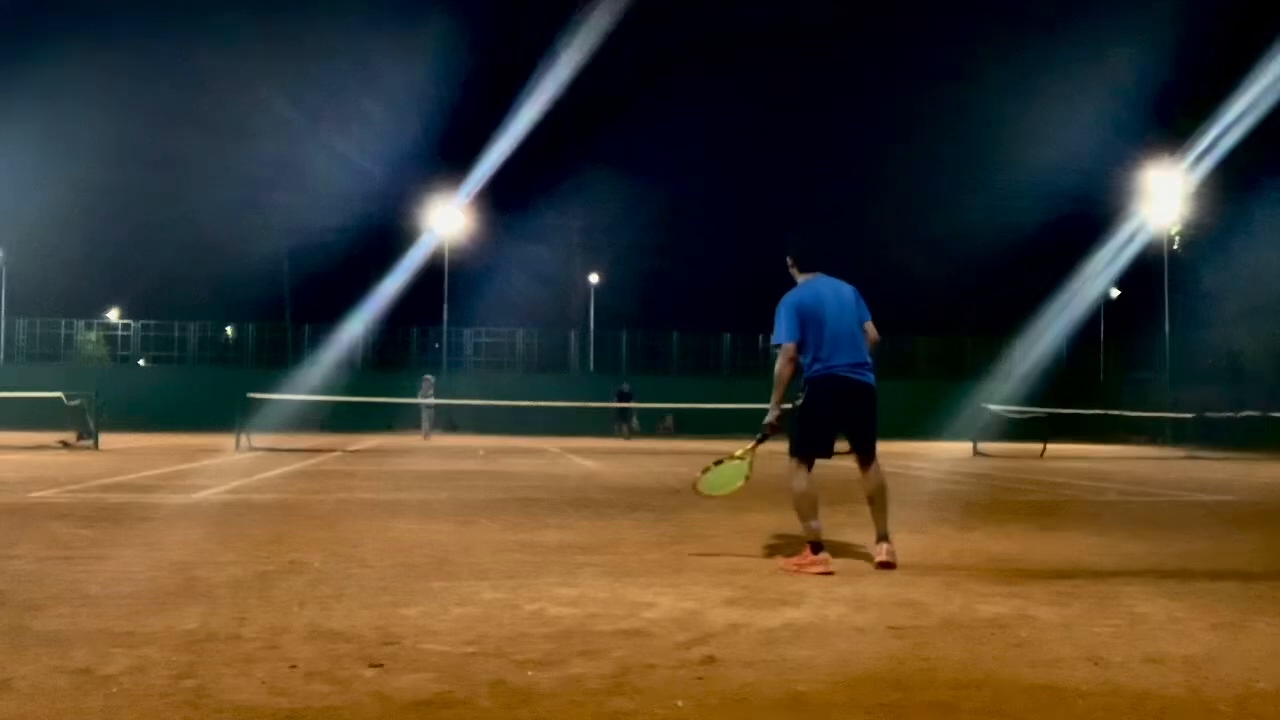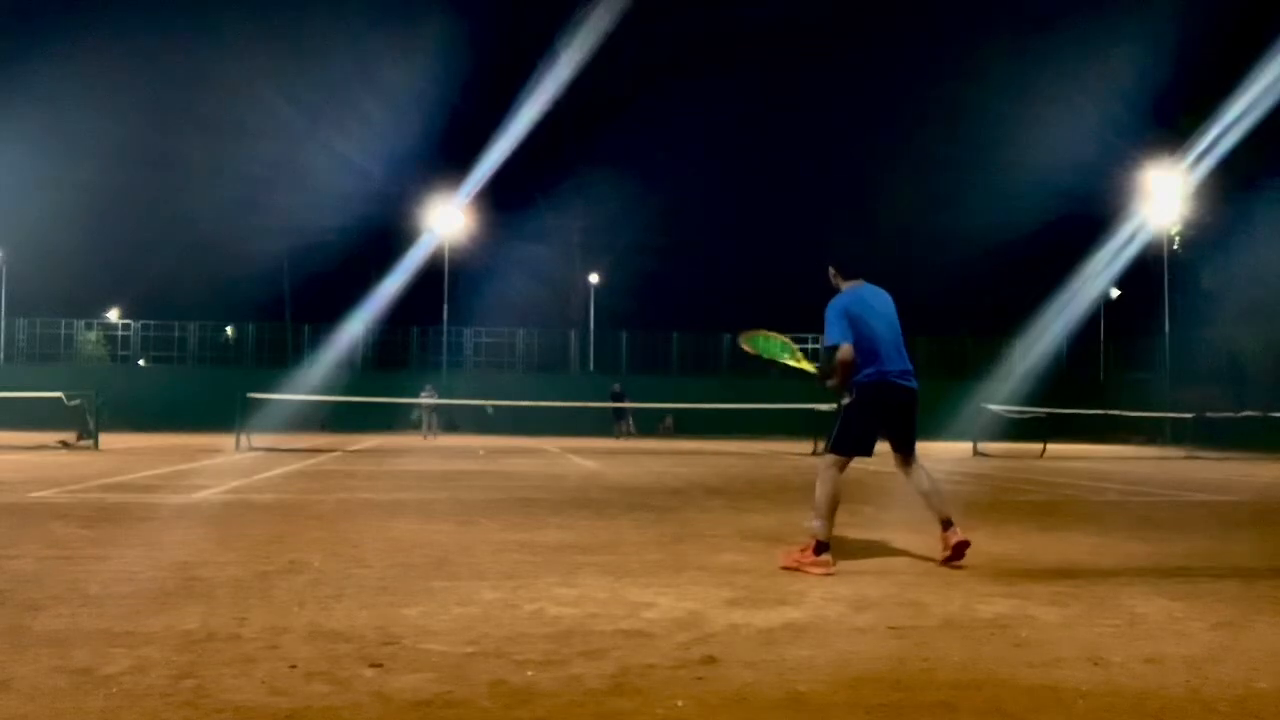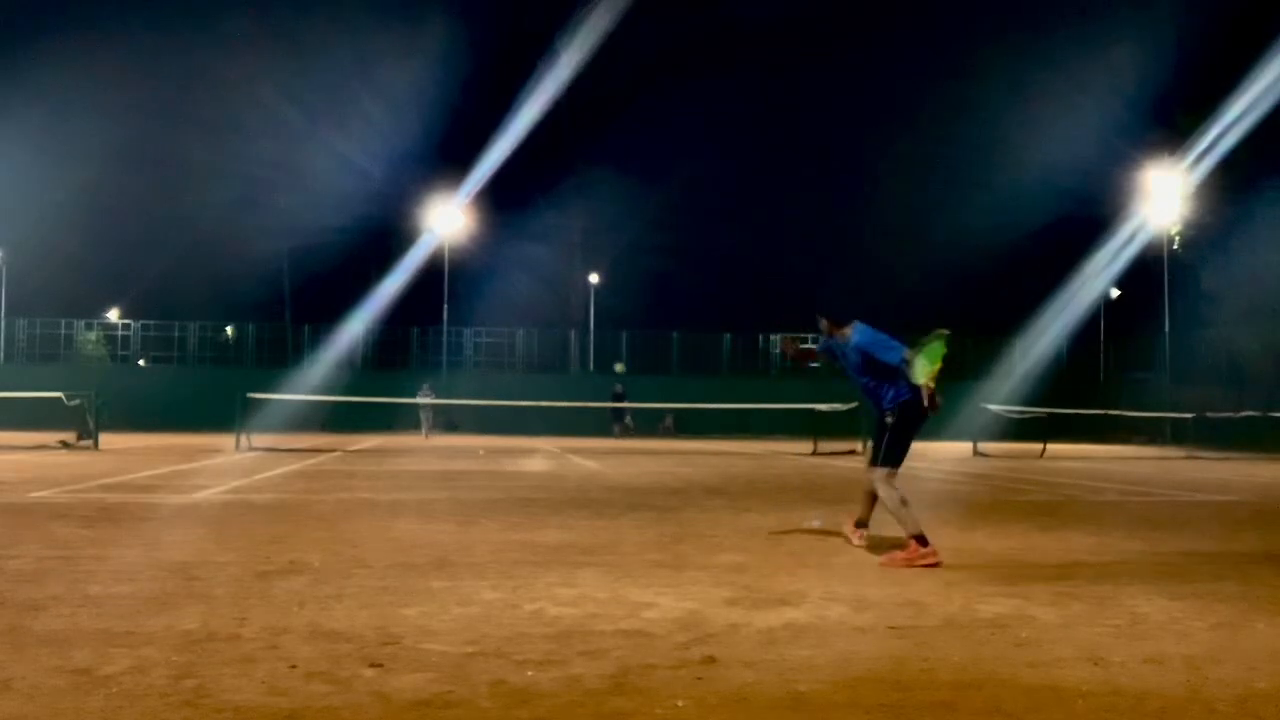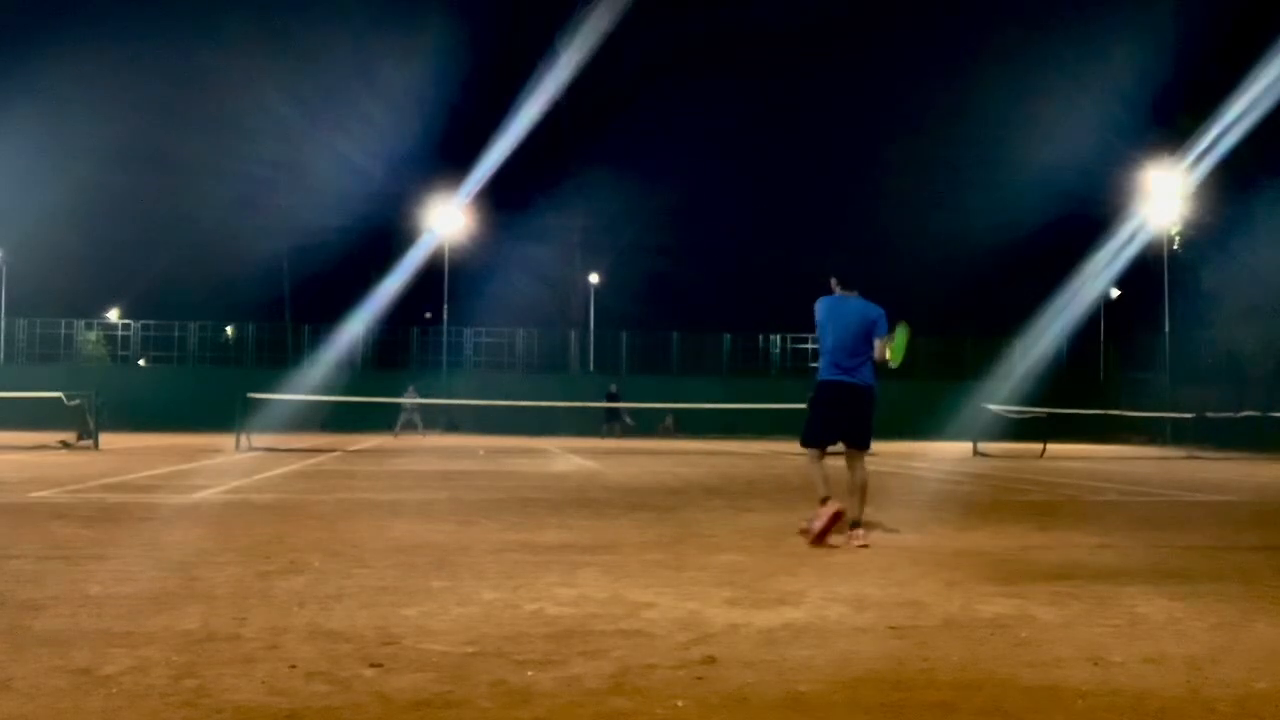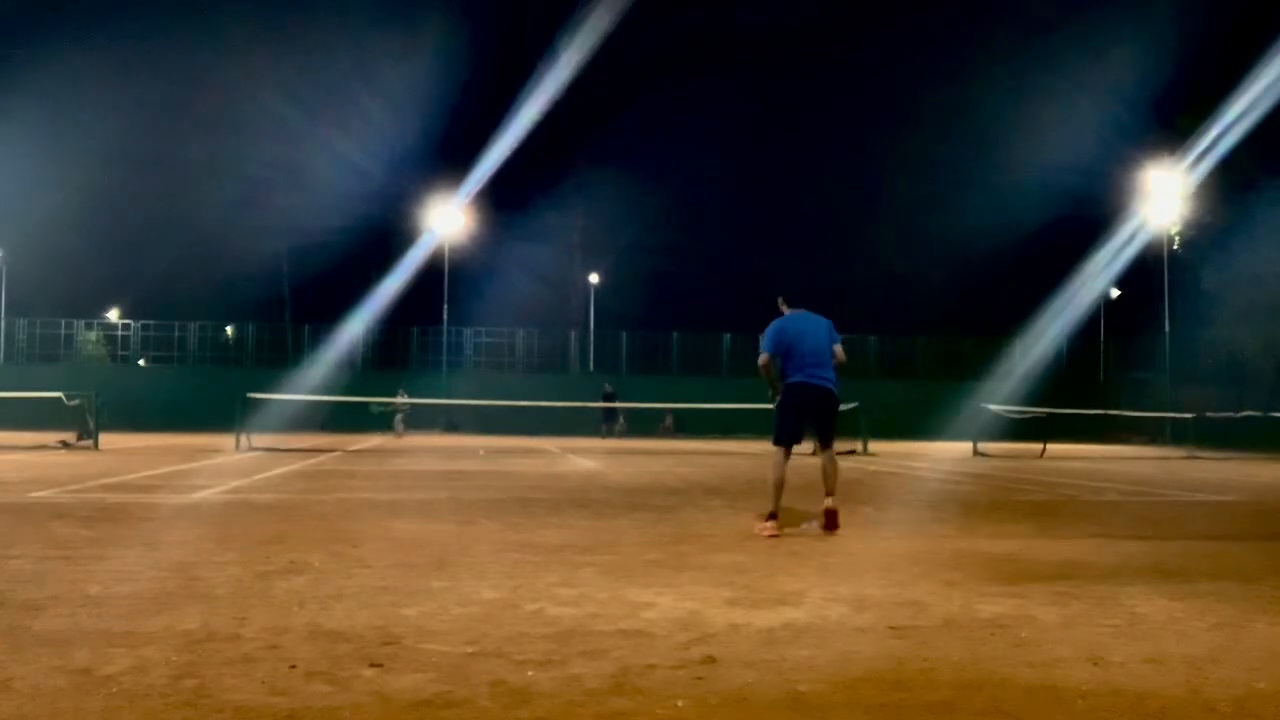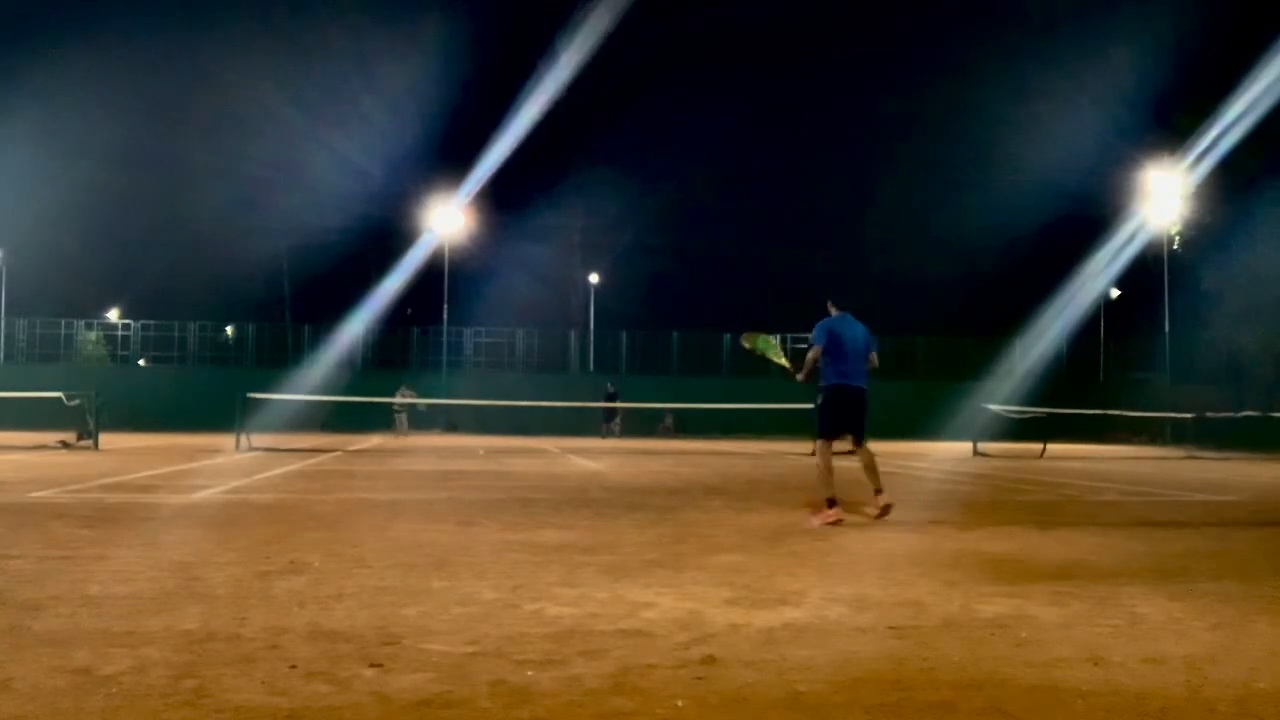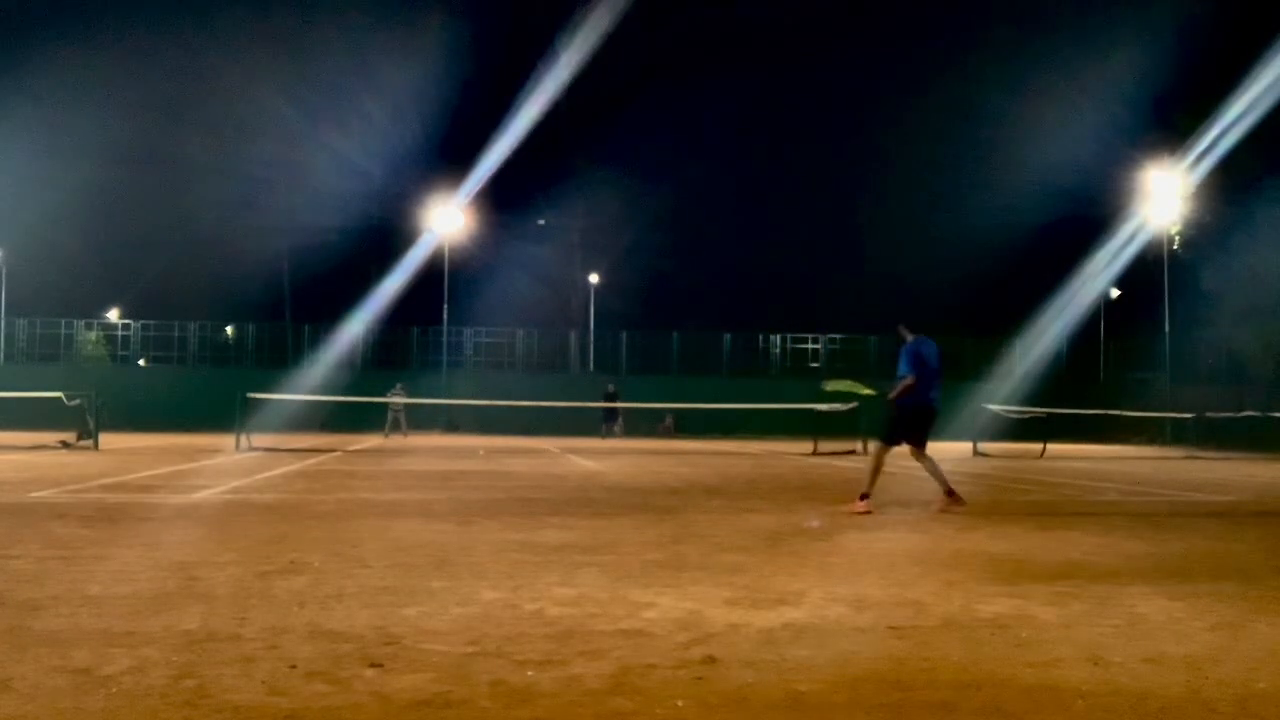
dt=0.7s
person 1, frame 1
left shoulder: (792, 300)
right shoulder: (848, 290)
left elbow: (788, 356)
right elbow: (872, 336)
left wrist: (775, 407)
left hip: (822, 386)
right hip: (862, 384)
left knee: (800, 465)
right knee: (868, 461)
left ankle: (815, 552)
right ankle: (884, 544)
person 1, frame 2
left shoulder: (839, 305)
right shoulder: (883, 296)
left elbow: (846, 355)
left wrist: (837, 380)
right wrist: (846, 374)
left hip: (869, 390)
right hip: (904, 388)
left knee: (830, 465)
right knee: (908, 462)
left ankle: (818, 552)
right ankle: (950, 532)
person 1, frame 3
left shoulder: (864, 341)
right shoulder: (836, 340)
left elbow: (912, 359)
right elbow: (818, 353)
left wrist: (927, 387)
right wrist: (797, 351)
left hip: (904, 405)
right hip: (890, 407)
left knee: (881, 479)
right knee: (874, 466)
left ankle: (921, 547)
right ankle: (861, 526)
person 1, frame 4
left shoulder: (822, 305)
right shoulder: (875, 313)
right elbow: (879, 356)
left hip: (829, 387)
right hip: (862, 390)
left knee: (813, 454)
right knee: (856, 458)
left ankle: (827, 504)
right ankle: (856, 528)
person 1, frame 5
left shoulder: (778, 326)
right shoulder: (824, 323)
left elbow: (764, 361)
right elbow: (840, 357)
left wrist: (775, 387)
left hip: (796, 390)
right hip: (826, 392)
left knee: (781, 452)
right knee: (826, 449)
left ankle: (772, 519)
right ankle: (829, 500)
person 1, frame 6
left shoulder: (825, 326)
right shoulder: (862, 329)
left elbow: (815, 353)
right elbow: (873, 363)
left wrist: (803, 374)
left hip: (834, 390)
right hip: (858, 391)
left knee: (823, 447)
right knee: (860, 445)
left ankle: (832, 508)
right ankle: (880, 496)
person 1, frame 7
left shoulder: (910, 349)
right shoulder: (930, 346)
left elbow: (911, 380)
left wrist: (893, 395)
left hip: (910, 406)
right hip: (928, 407)
left knee: (881, 449)
right knee: (918, 453)
left ankle: (865, 500)
right ankle: (950, 494)
